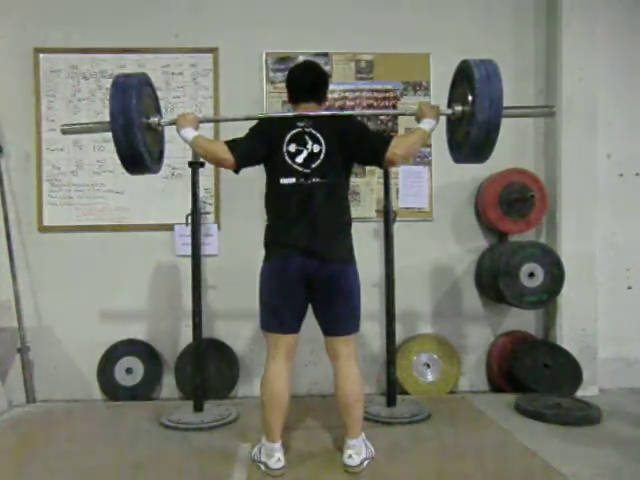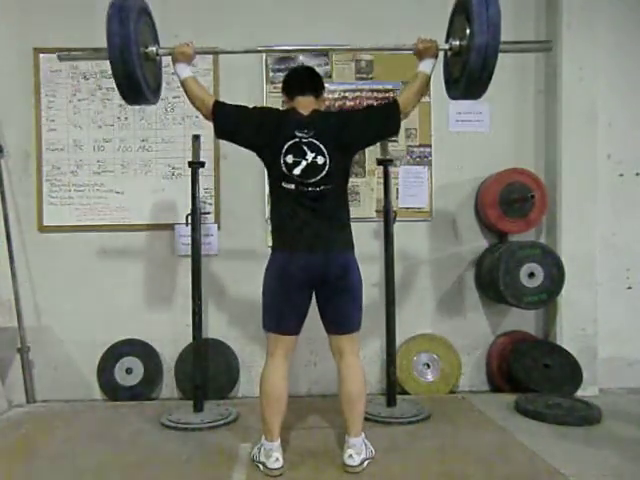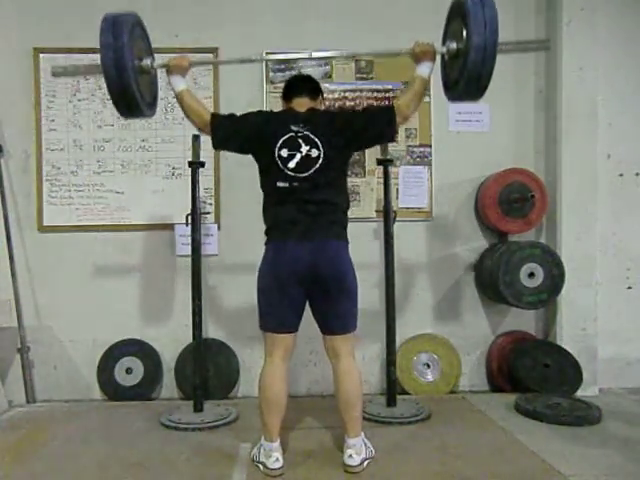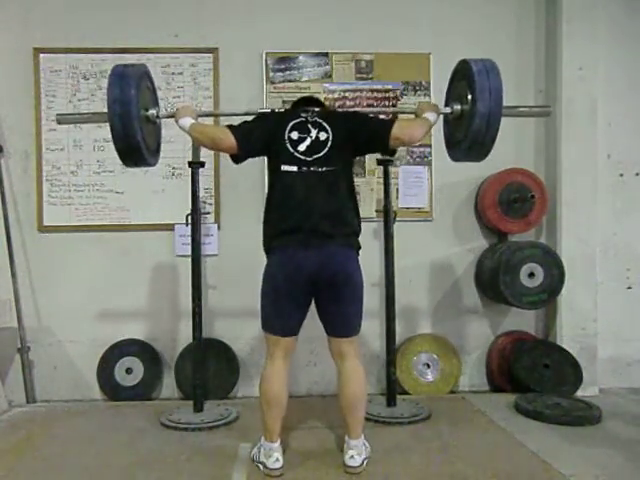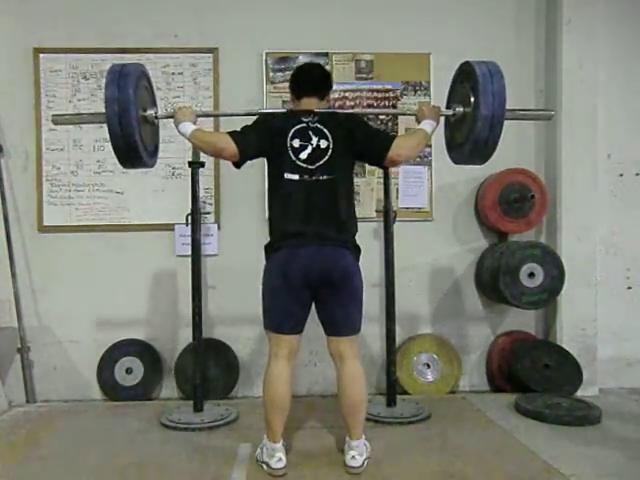
dt=1s
person 1, frame 1
left shoulder: (270, 130)
right shoulder: (345, 128)
left elbow: (226, 156)
right elbow: (396, 153)
left wrist: (189, 131)
right wrist: (426, 123)
left hip: (283, 260)
right hip: (335, 259)
left knee: (278, 357)
right knee: (344, 356)
person 1, frame 2
left shoulder: (268, 124)
right shoulder: (345, 125)
left elbow: (208, 108)
right elbow: (403, 106)
left wrist: (183, 68)
right wrist: (426, 63)
left hip: (288, 259)
right hip: (338, 258)
left knee: (278, 356)
right knee: (348, 354)
person 1, frame 3
left shoulder: (263, 125)
right shoulder: (340, 123)
left elbow: (204, 120)
right elbow: (402, 111)
left wrist: (178, 80)
right wrist: (424, 67)
left hip: (282, 255)
right hip: (331, 253)
left knee: (276, 356)
right knee: (343, 355)
person 1, frame 4
left shoulder: (273, 123)
right shoulder: (347, 123)
left elbow: (223, 140)
right elbow: (407, 134)
left wrist: (186, 121)
right wrist: (429, 115)
left hip: (286, 256)
right hip: (340, 255)
left knee: (277, 355)
right knee: (347, 354)
left ankle: (271, 450)
right ankle: (355, 448)
person 1, frame 5
left shoulder: (273, 126)
right shoulder: (349, 127)
left elbow: (225, 148)
right elbow: (400, 153)
left wrist: (186, 125)
right wrist: (427, 123)
left hip: (287, 258)
right hip: (339, 257)
left knee: (281, 356)
right knee: (347, 356)
